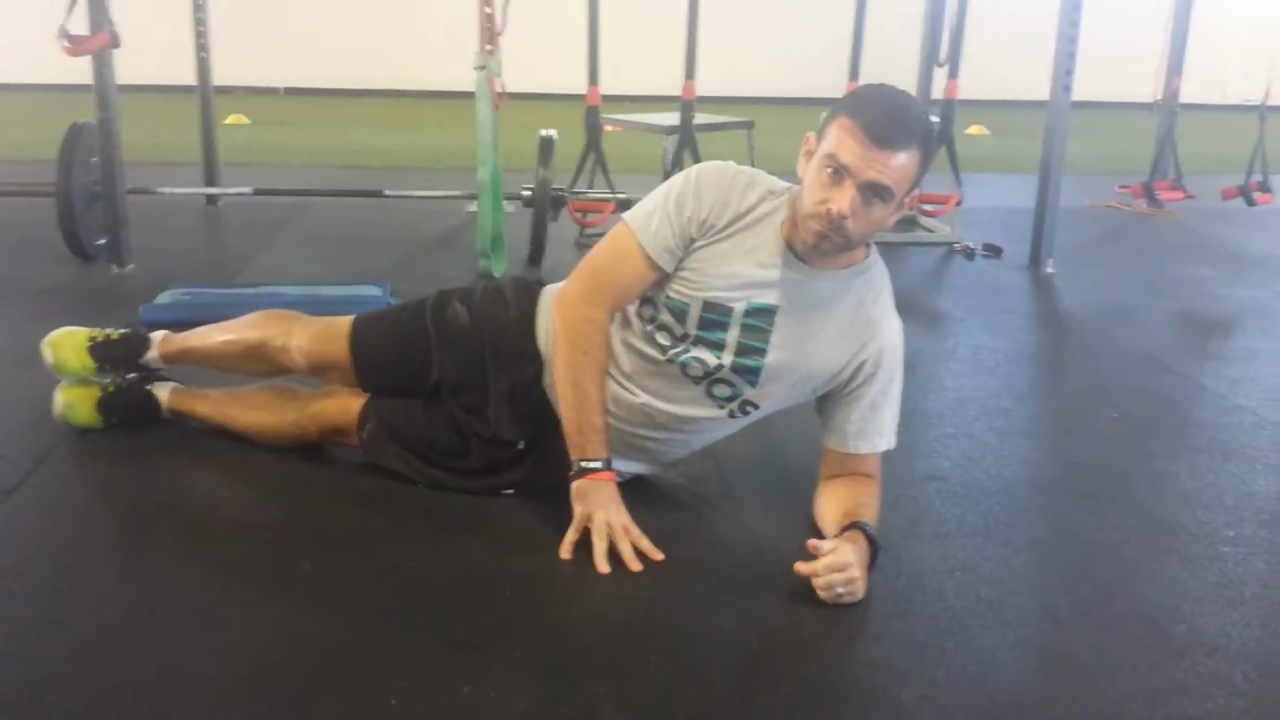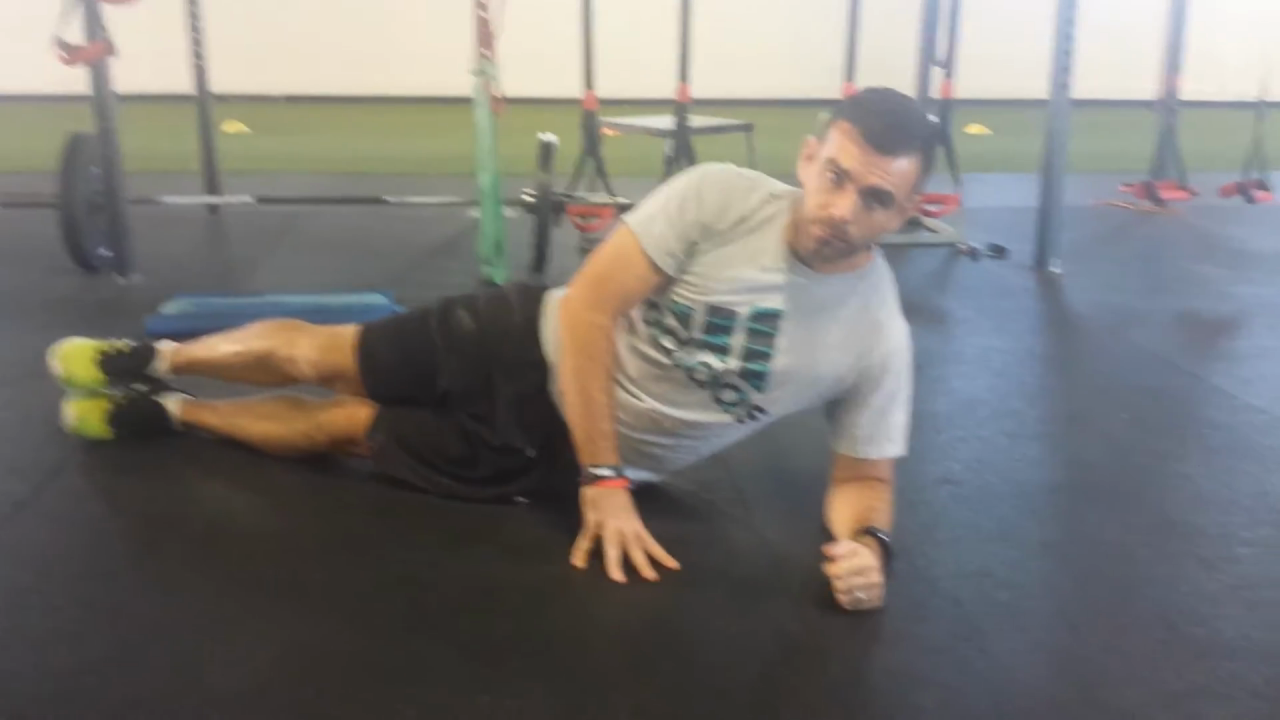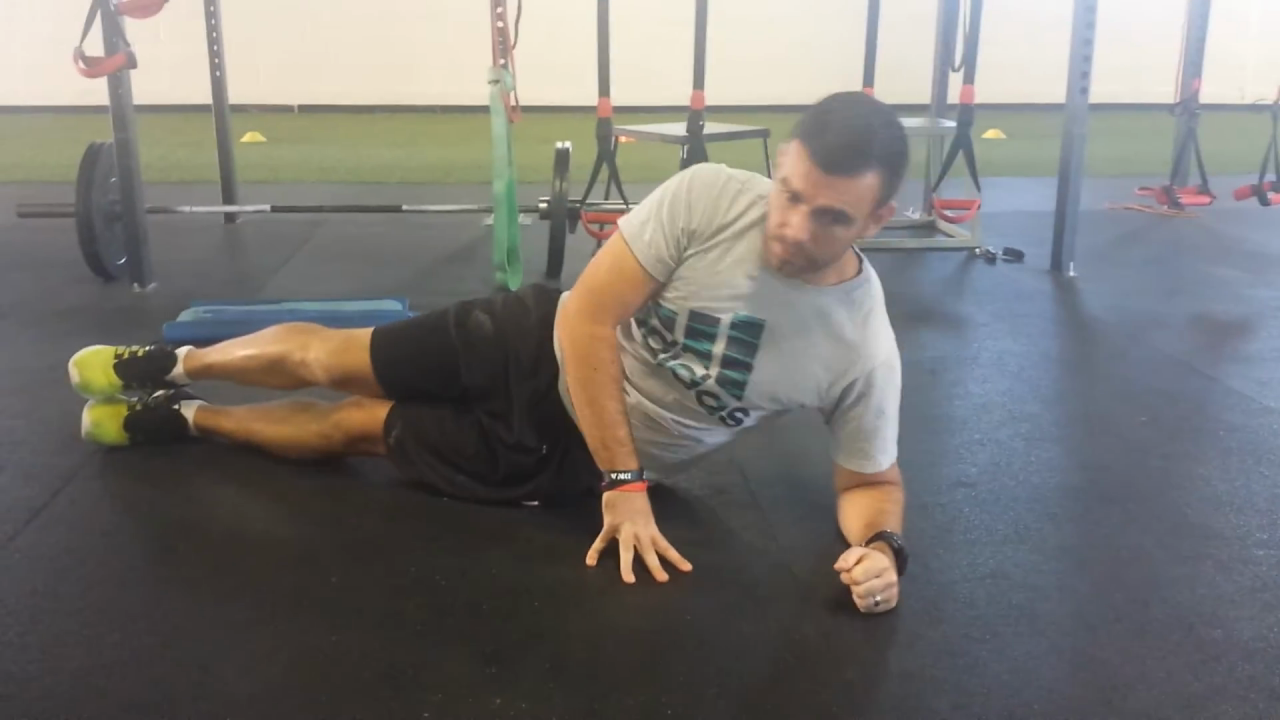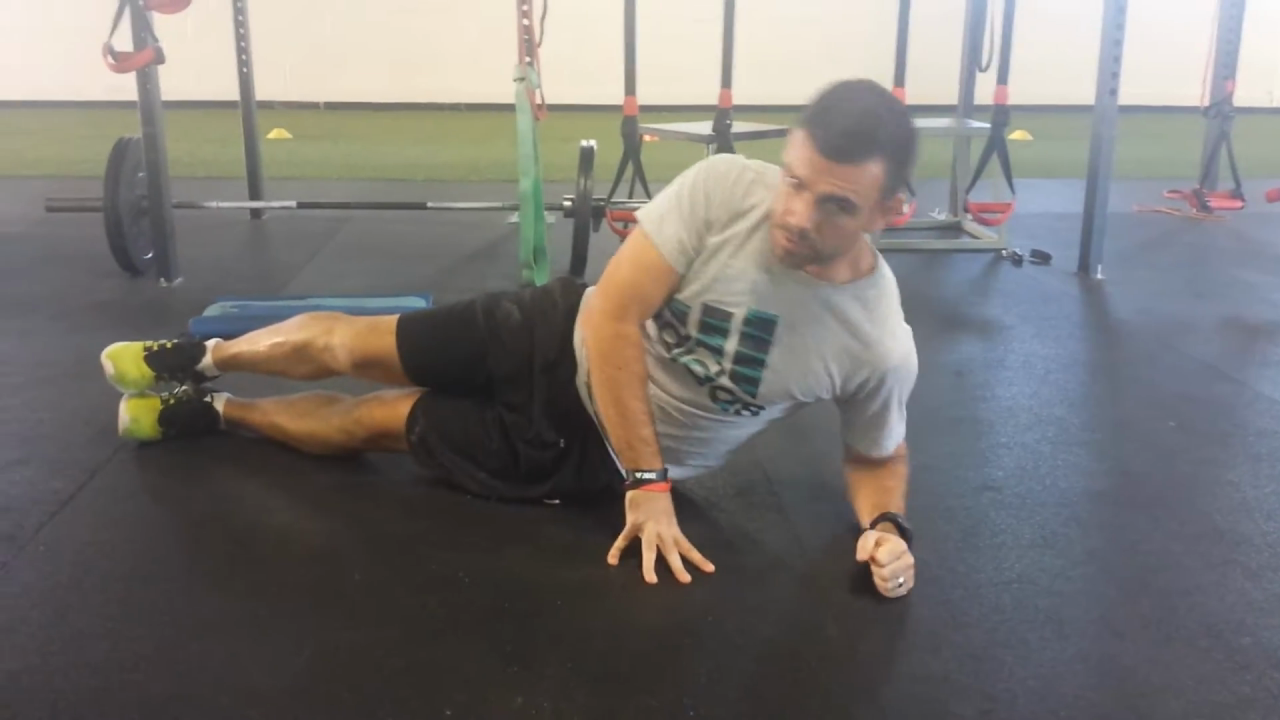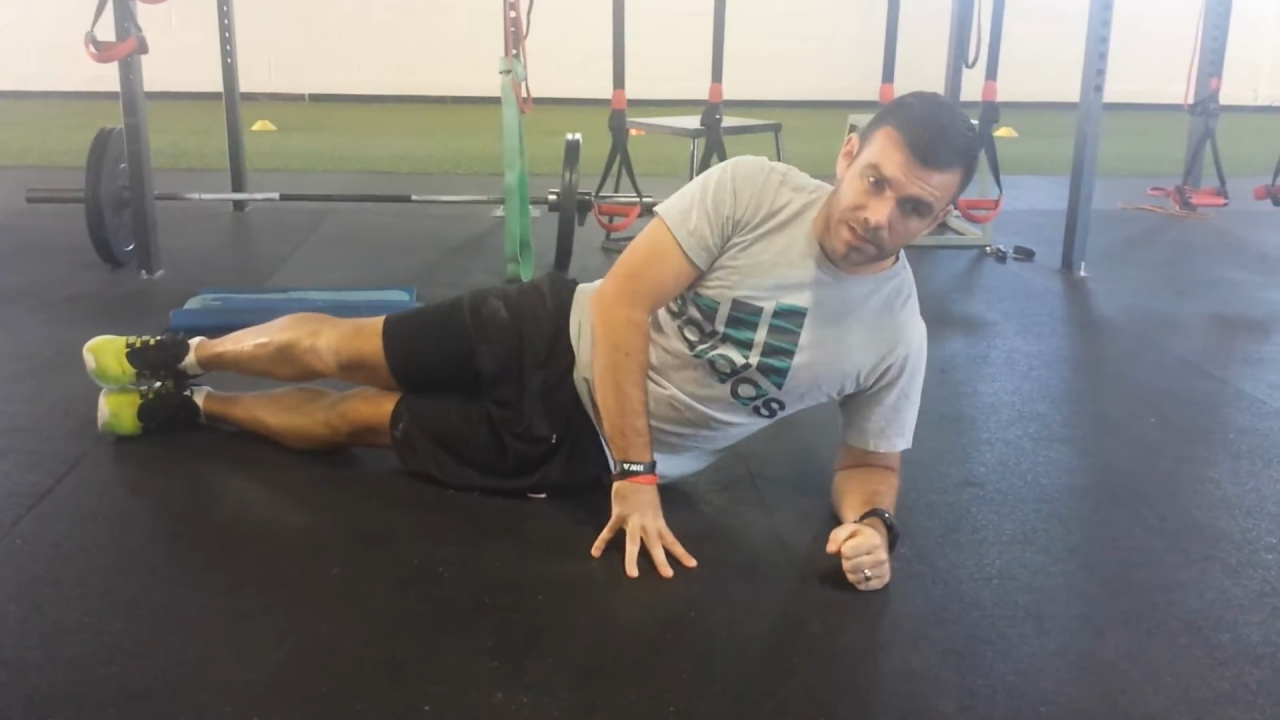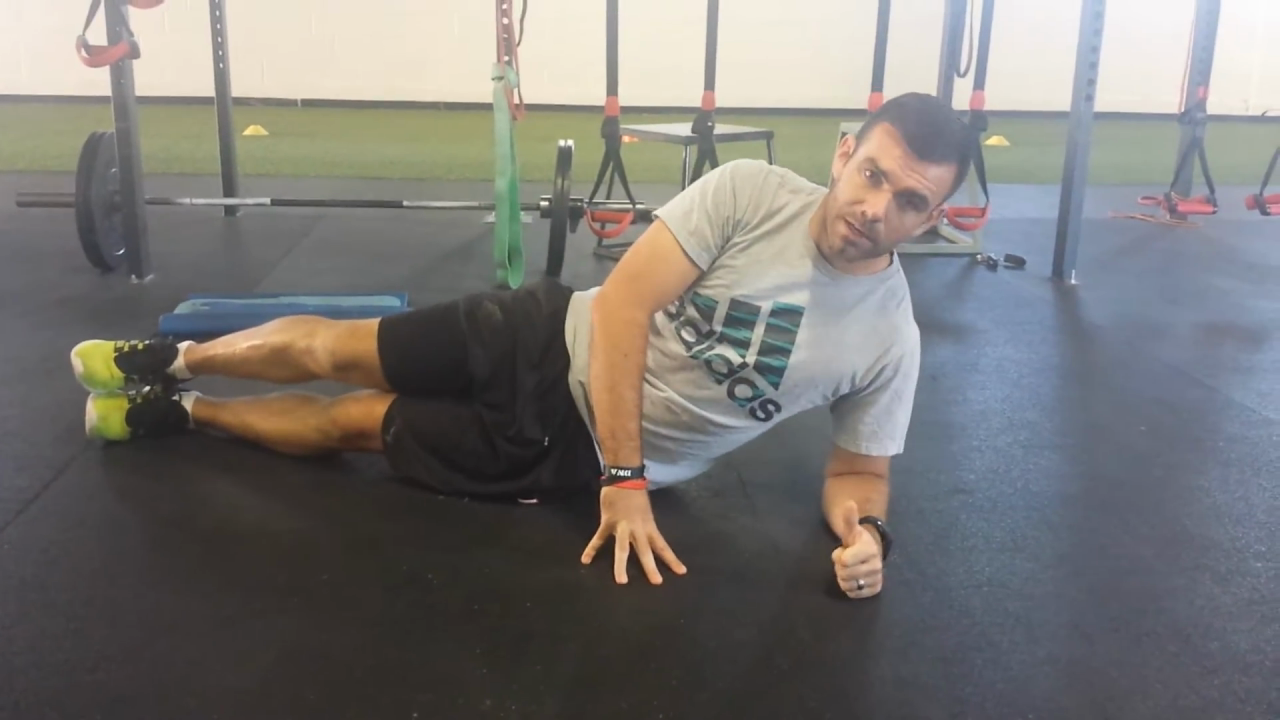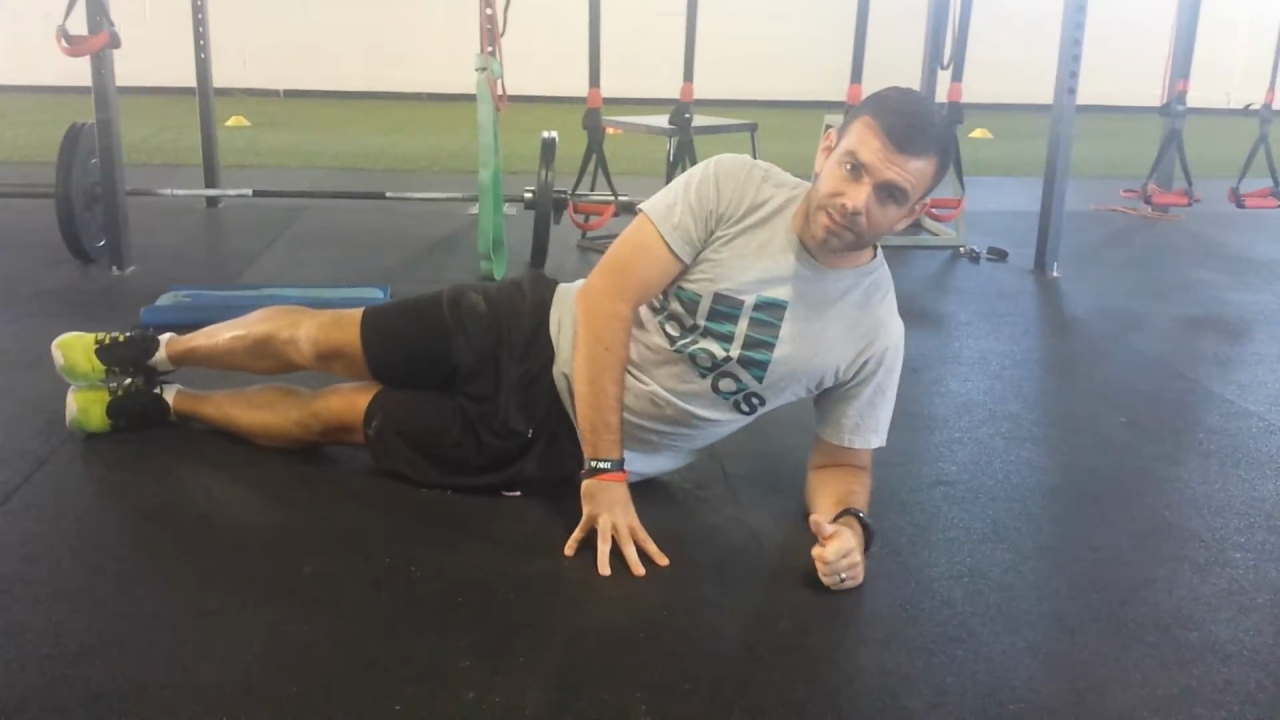
dt=0.4s
person 1, frame 1
left shoulder: (872, 336)
right shoulder: (719, 192)
left elbow: (852, 471)
right elbow: (583, 303)
left wrist: (853, 540)
right wrist: (593, 474)
left hip: (536, 442)
right hip: (526, 334)
left knee: (334, 416)
right knee: (307, 347)
left ankle: (158, 401)
right ankle: (148, 348)
person 1, frame 2
left shoulder: (879, 342)
right shoulder: (721, 195)
left elbow: (864, 476)
right elbow: (589, 308)
left wrist: (866, 542)
right wrist: (607, 482)
left hip: (545, 450)
right hip: (531, 341)
left knee: (341, 426)
right knee: (316, 358)
left ankle: (167, 413)
right ankle: (155, 359)
person 1, frame 3
left shoulder: (864, 350)
right shoulder: (710, 196)
left elbow: (869, 481)
right elbow: (590, 317)
left wrist: (882, 547)
right wrist: (626, 485)
left hip: (560, 446)
right hip: (542, 342)
left knee: (353, 425)
right knee: (329, 360)
left ankle: (184, 419)
right ankle: (171, 365)
person 1, frame 4
left shoulder: (878, 343)
right shoulder: (723, 186)
left elbow: (874, 458)
right elbow: (610, 319)
left wrist: (886, 527)
right wrist: (647, 483)
left hip: (580, 447)
right hip: (563, 338)
left knee: (373, 422)
right knee: (351, 346)
left ankle: (210, 412)
right ankle: (200, 358)
person 1, frame 5
left shoulder: (898, 340)
right shoulder: (752, 189)
left elbow: (870, 460)
right elbow: (622, 303)
left wrist: (872, 524)
right wrist: (637, 477)
left hip: (572, 443)
right hip: (558, 333)
left knee: (358, 417)
right knee: (336, 349)
left ankle: (193, 407)
right ankle: (185, 357)
person 1, frame 6
left shoulder: (890, 341)
right shoulder: (749, 191)
left elbow: (858, 469)
right elbow: (623, 306)
left wrist: (863, 531)
right wrist: (628, 481)
left hip: (566, 448)
right hip: (549, 338)
left knee: (352, 421)
right knee: (329, 351)
left ankle: (179, 413)
right ankle: (173, 362)
person 1, frame 7
left shoulder: (874, 334)
right shoulder: (734, 185)
left elbow: (841, 462)
right elbow: (607, 298)
left wrist: (847, 524)
right wrist: (607, 471)
left hip: (546, 441)
right hip: (534, 333)
left knee: (337, 414)
right knee: (314, 340)
left ankle: (161, 406)
right ankle: (154, 354)
